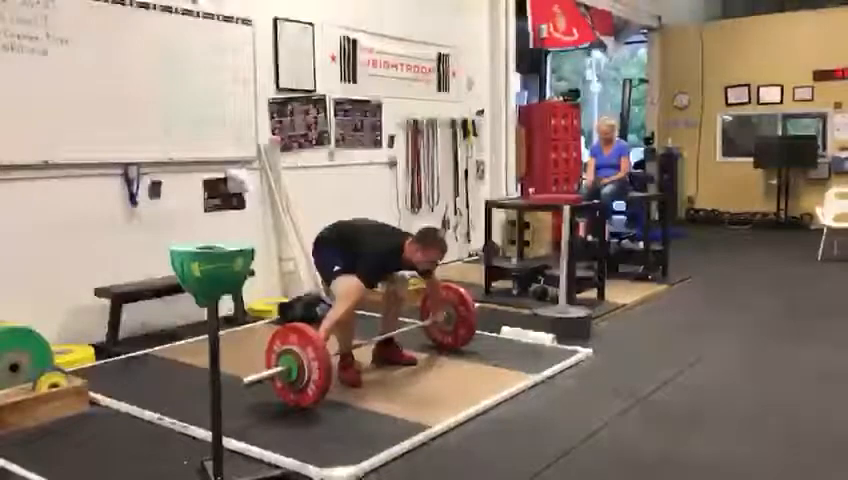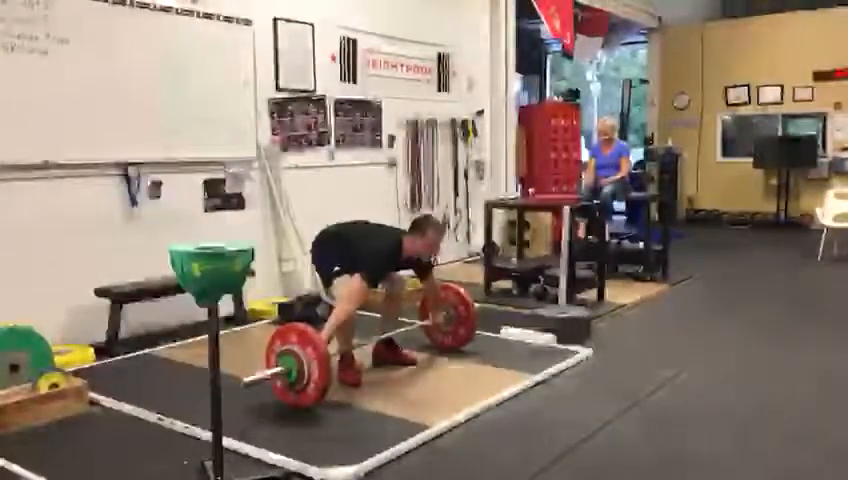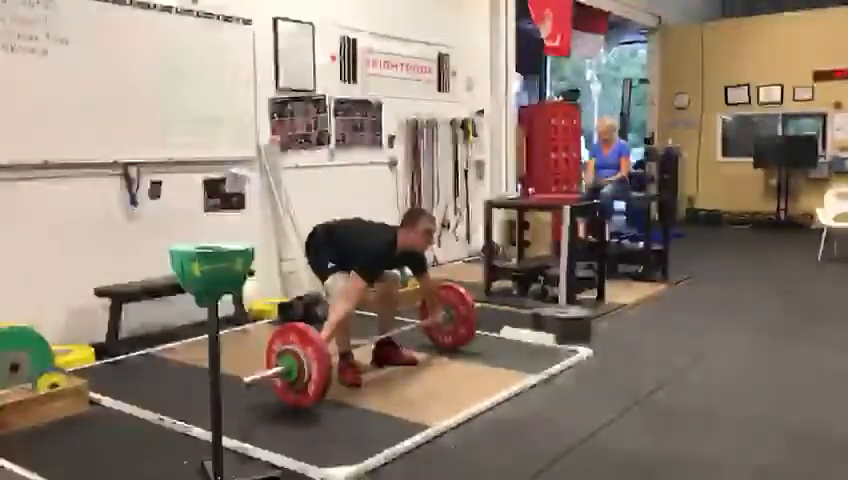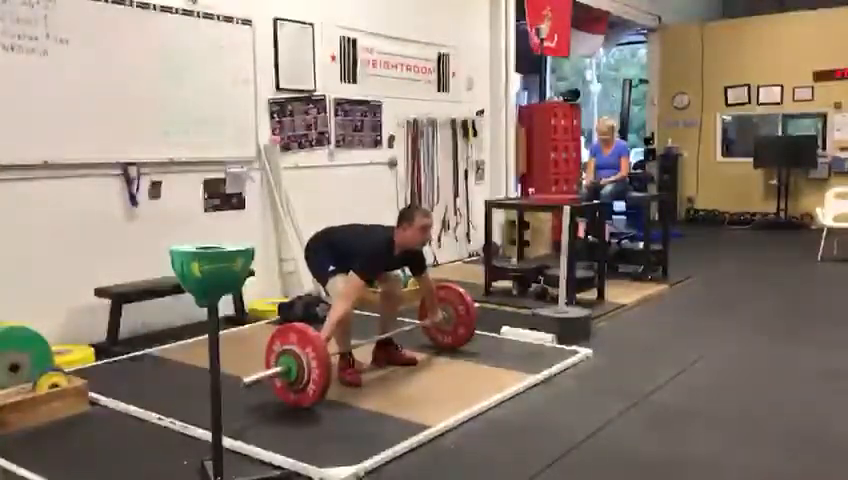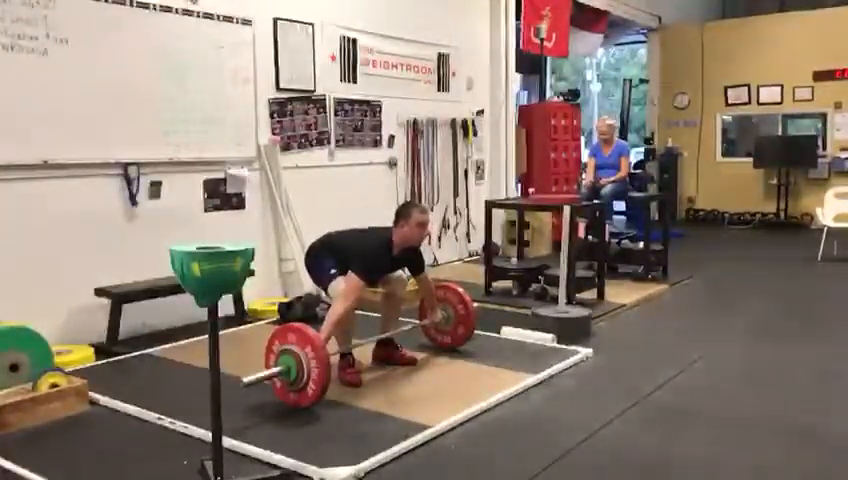
dt=1s
person 1, frame 1
left shoulder: (417, 250)
right shoulder: (383, 255)
left elbow: (431, 282)
right elbow: (347, 301)
left wrist: (438, 311)
left hip: (357, 245)
right hip: (329, 247)
left knee: (398, 284)
right knee: (347, 295)
left ankle: (385, 346)
right ankle: (345, 360)
person 1, frame 2
left shoulder: (418, 253)
right shoulder: (382, 253)
left elbow: (430, 284)
right elbow: (350, 302)
left wrist: (437, 313)
left hip: (354, 247)
right hip: (328, 248)
left knee: (397, 284)
right knee: (348, 296)
left ankle: (385, 347)
right ankle: (346, 360)
person 1, frame 3
left shoulder: (413, 251)
right shoulder: (378, 249)
left elbow: (426, 283)
right elbow: (349, 299)
left wrist: (436, 311)
right wrist: (322, 340)
left hip: (349, 245)
right hip: (322, 245)
left knee: (391, 282)
right knee: (343, 292)
left ankle: (384, 347)
right ankle: (345, 360)
person 1, frame 4
left shoulder: (412, 251)
right shoulder: (376, 249)
left elbow: (425, 283)
right elbow: (347, 299)
left wrist: (434, 312)
left hip: (348, 251)
right hip: (322, 251)
left knee: (393, 284)
right knee: (343, 294)
left ankle: (384, 347)
right ankle: (345, 360)
person 1, frame 5
left shoulder: (410, 250)
right shoulder: (374, 250)
left elbow: (424, 282)
right elbow: (346, 299)
left wrist: (434, 311)
left hip: (348, 256)
right hip: (322, 257)
left knee: (398, 283)
right knee: (347, 296)
left ankle: (385, 346)
right ankle: (346, 359)
